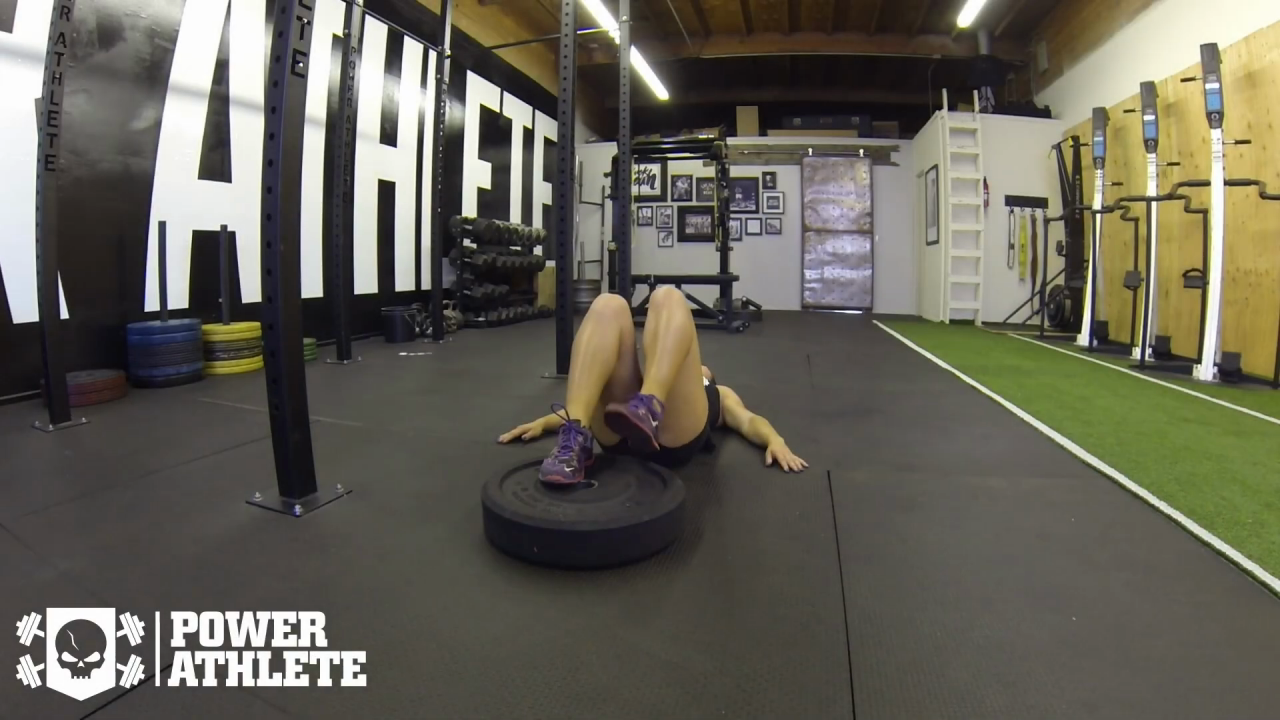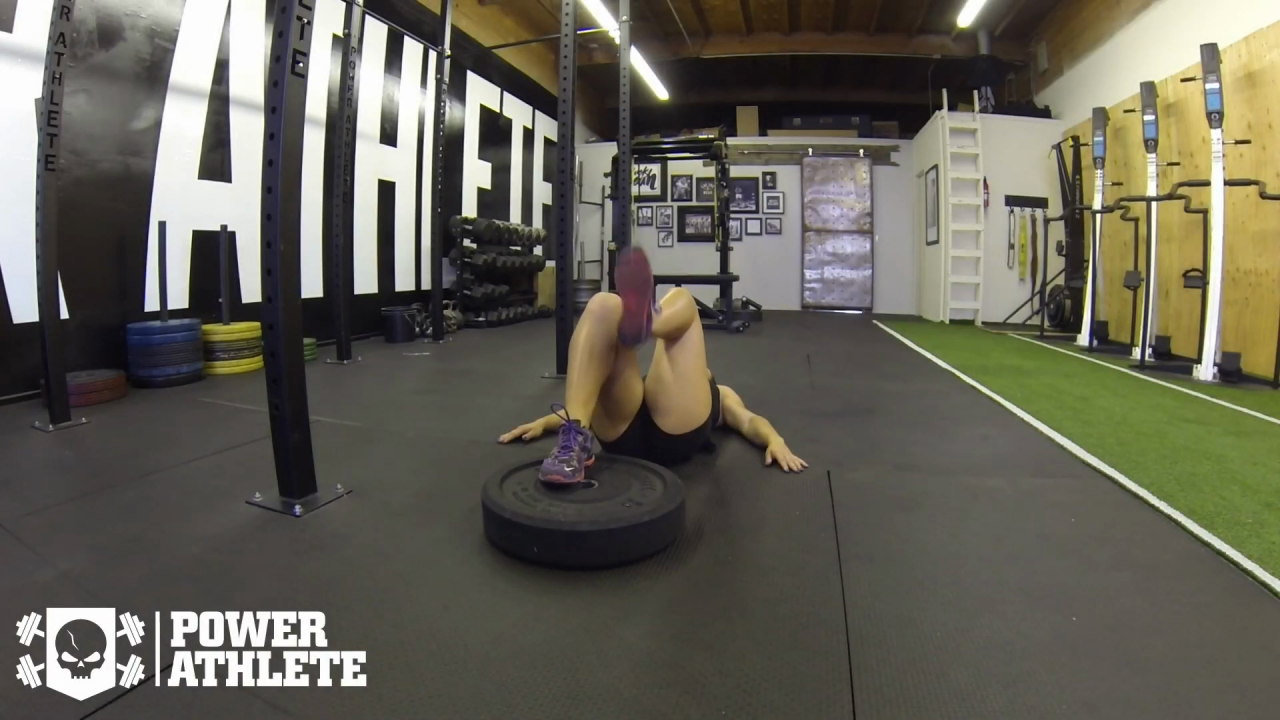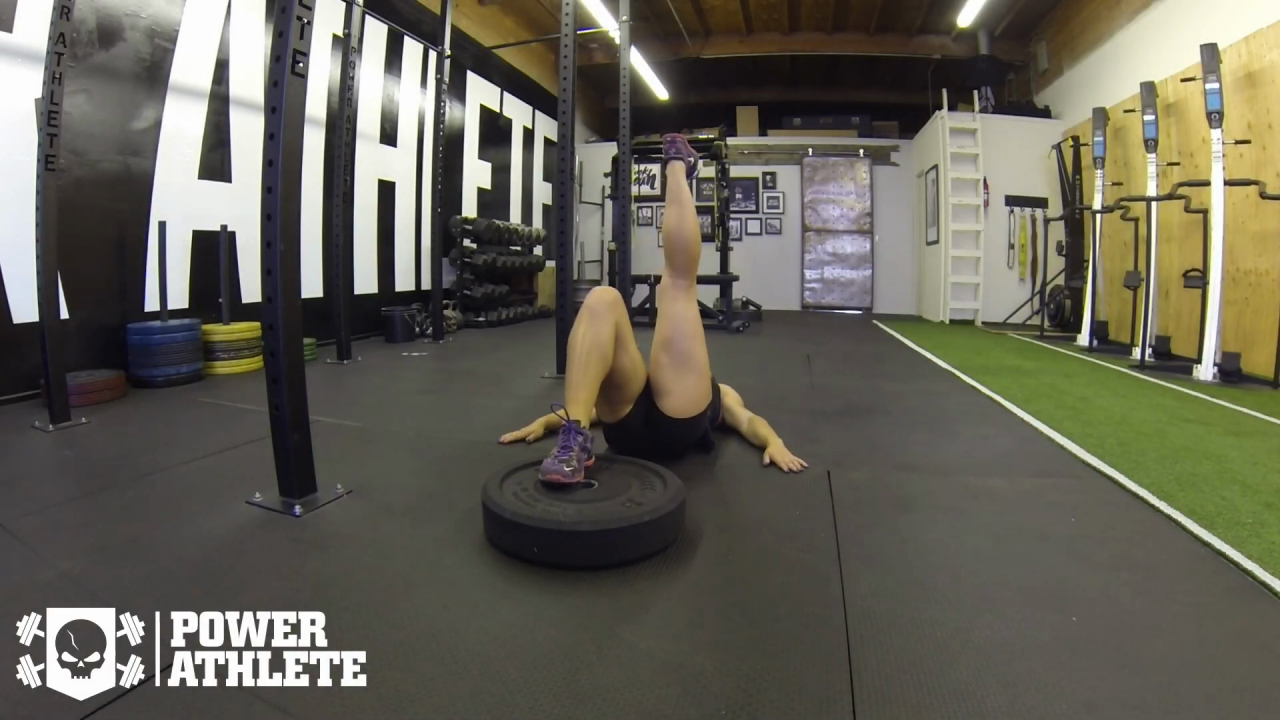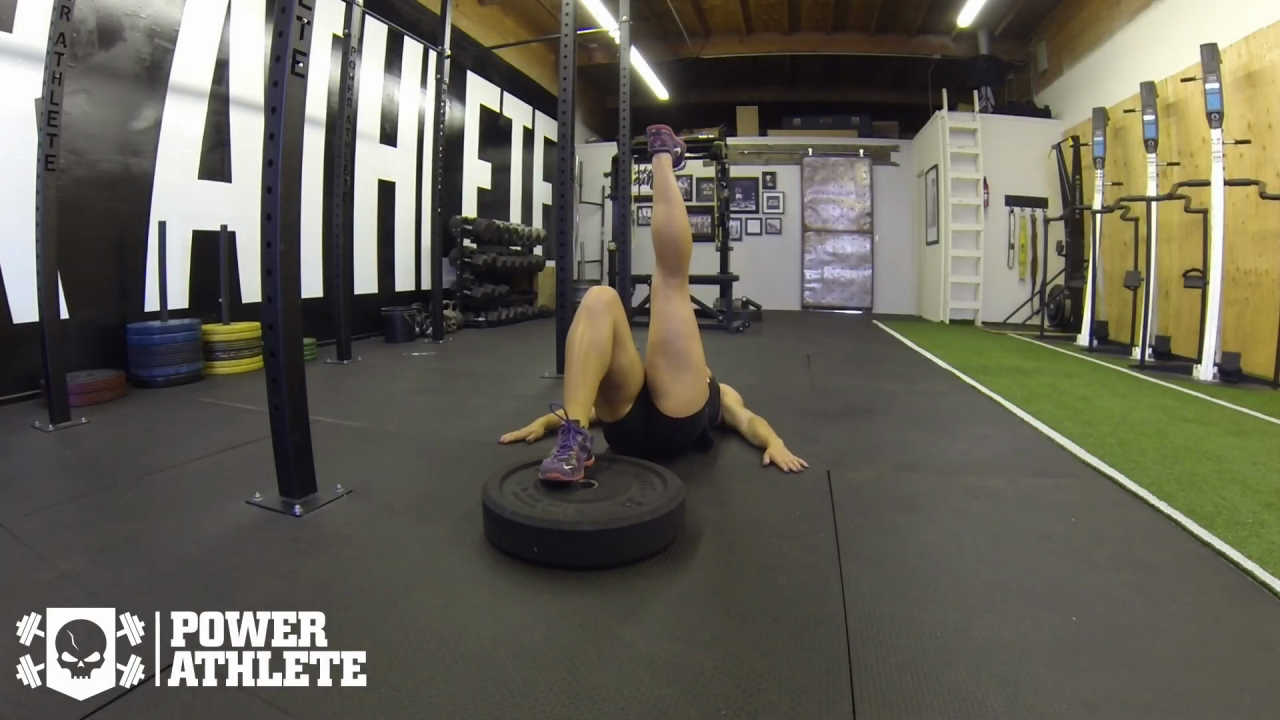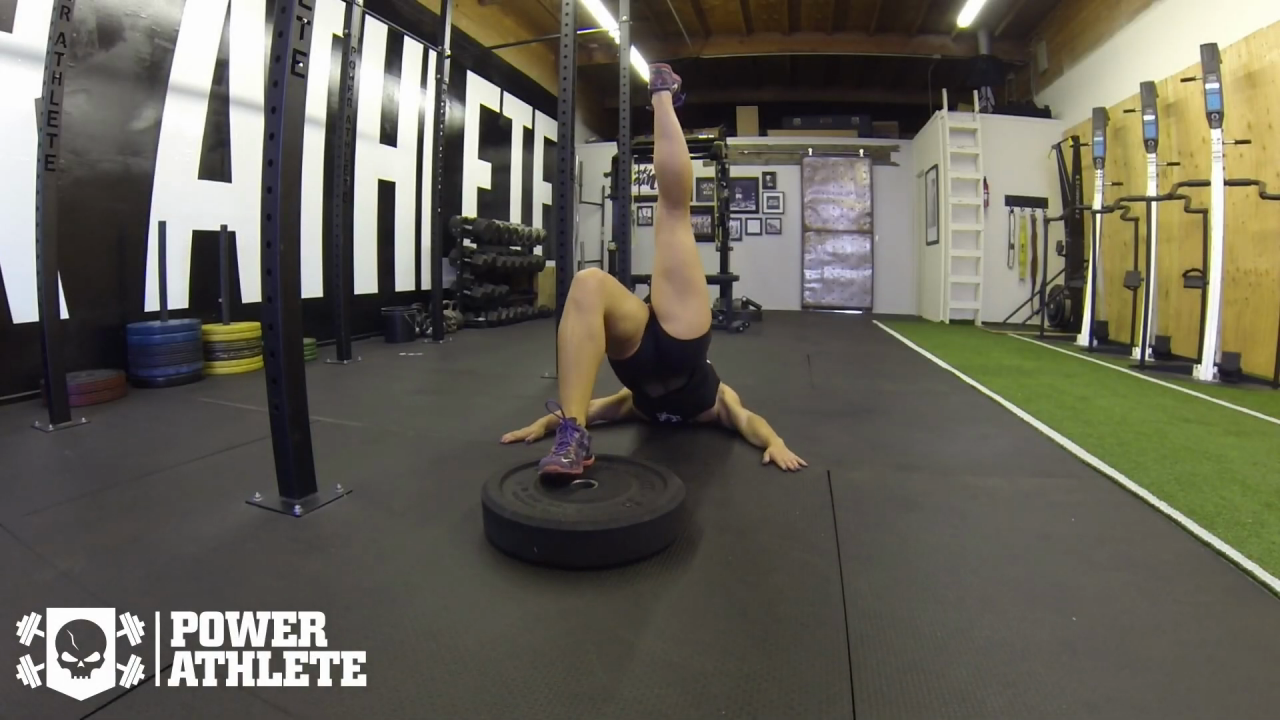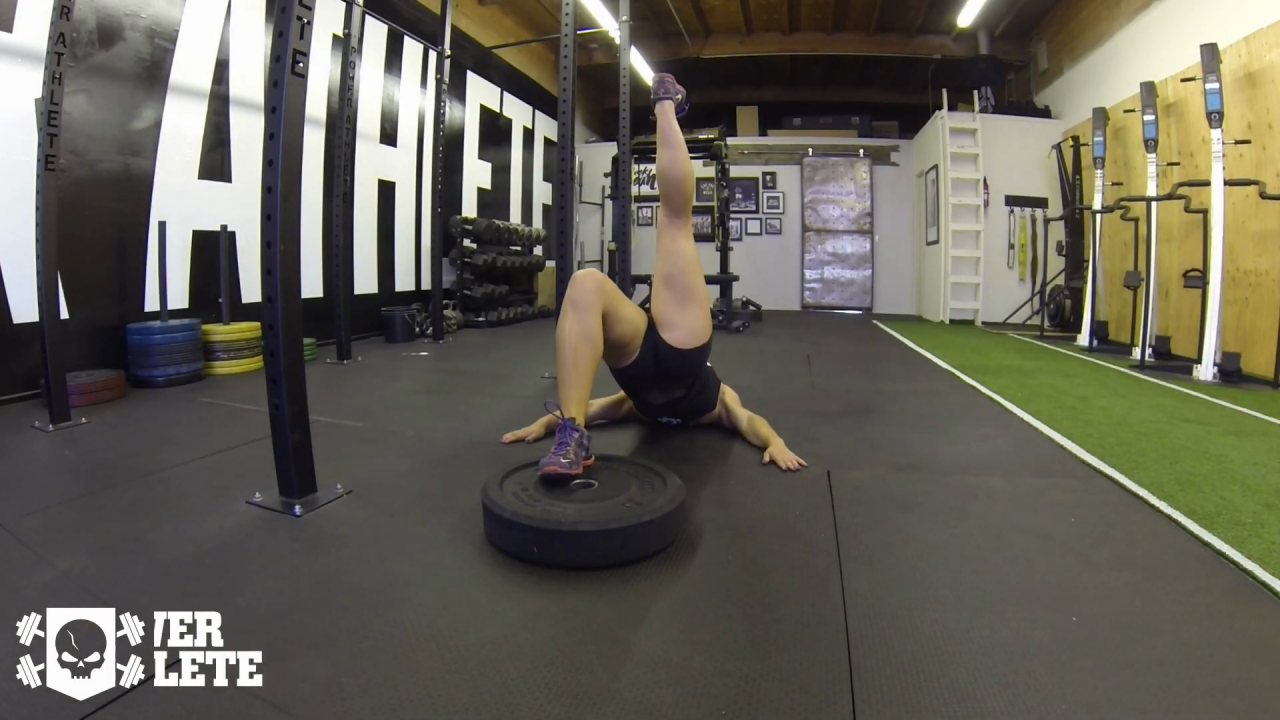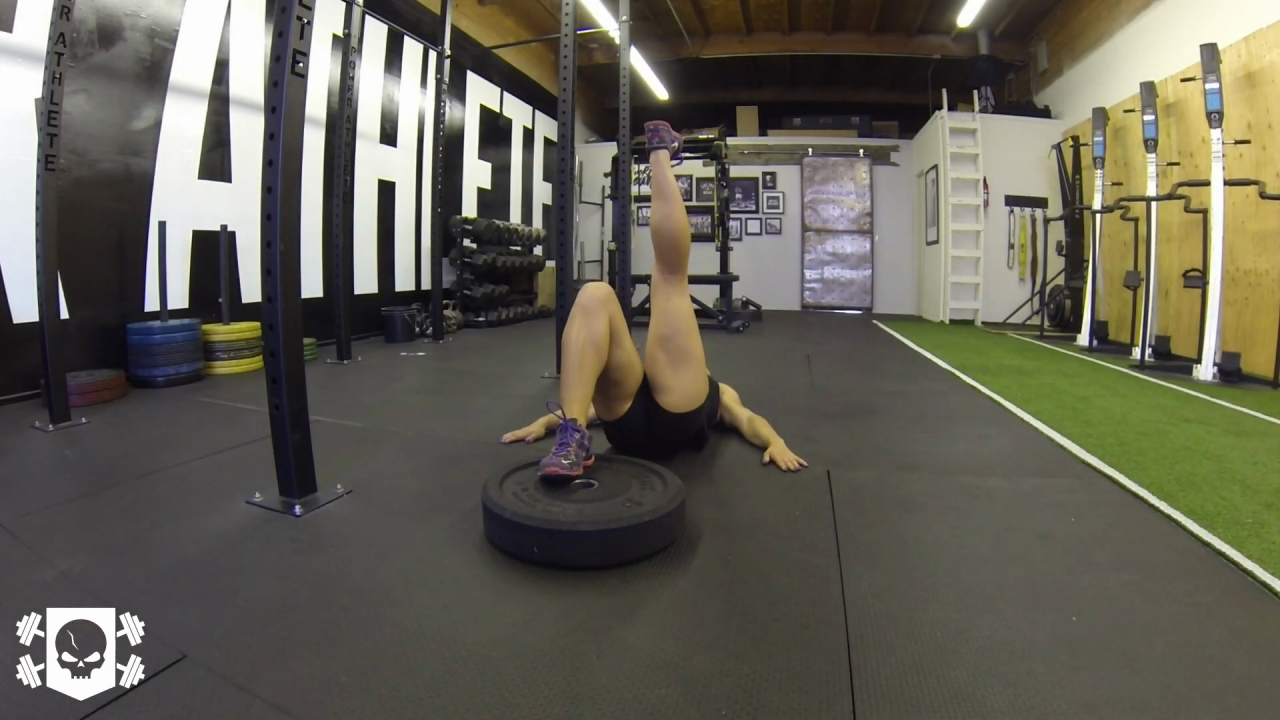
dt=0.7s
person 1, frame 1
left shoulder: (719, 394)
left elbow: (748, 420)
right elbow: (593, 404)
left wrist: (775, 440)
right wrist: (543, 422)
left hip: (676, 436)
right hip: (619, 433)
left knee: (668, 297)
right knee: (609, 306)
left ankle: (648, 409)
right ankle: (575, 439)
person 1, frame 2
left shoulder: (719, 393)
right shoulder: (649, 384)
left elbow: (747, 420)
right elbow: (598, 399)
left wrist: (774, 439)
right wrist: (544, 422)
left hip: (676, 432)
right hip: (622, 430)
left knee: (679, 300)
right knee: (604, 305)
left ankle: (644, 320)
right ankle: (574, 441)
person 1, frame 3
left shoulder: (720, 393)
right shoulder: (633, 387)
left elbow: (747, 420)
right elbow: (597, 403)
left wrist: (773, 442)
right wrist: (544, 422)
left hip: (678, 421)
right hip: (627, 424)
left knee: (678, 283)
right knee: (601, 299)
right ankle: (574, 439)
person 1, frame 4
left shoulder: (720, 393)
right shoulder: (640, 386)
left elbow: (747, 420)
right elbow: (598, 403)
left wrist: (774, 443)
right wrist: (545, 421)
left hip: (675, 423)
right hip: (629, 425)
right knee: (599, 299)
right ankle: (573, 439)
person 1, frame 5
left shoulder: (716, 395)
right elbow: (598, 406)
left wrist: (775, 444)
left hip: (681, 345)
right hip: (642, 359)
right ankle: (572, 437)
person 1, frame 6
left shoulder: (716, 394)
left elbow: (746, 420)
right elbow: (597, 406)
left wrist: (775, 443)
left hip: (681, 357)
right hip: (642, 367)
right ankle: (572, 437)
person 1, frame 7
left shoulder: (719, 393)
left elbow: (746, 419)
right elbow: (595, 404)
left wrist: (775, 442)
left hip: (676, 421)
right hip: (631, 425)
right knee: (594, 296)
right ankle: (572, 439)
